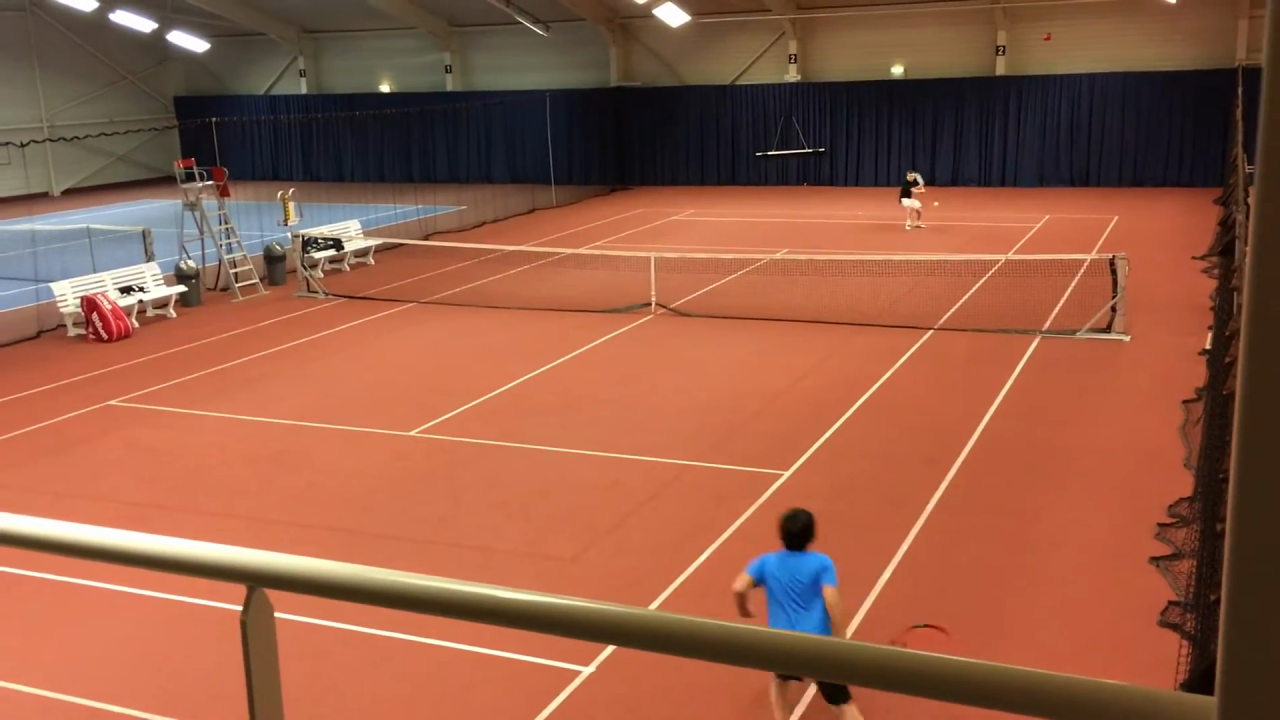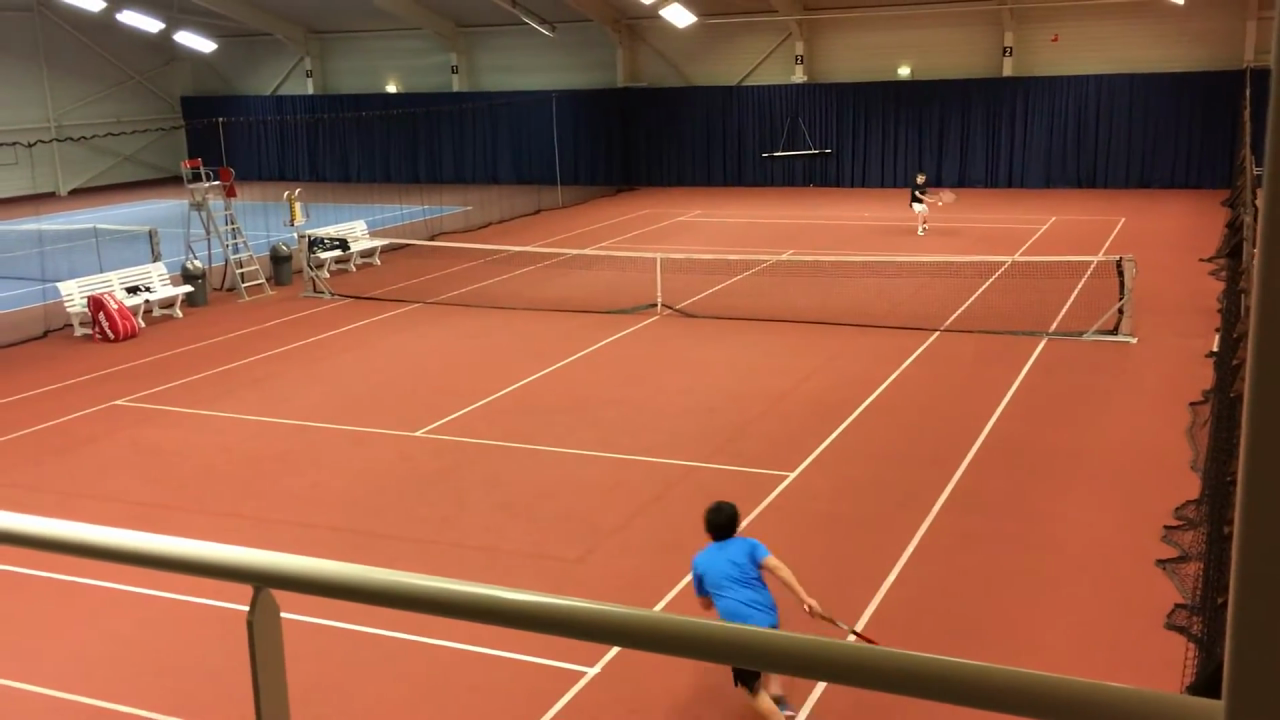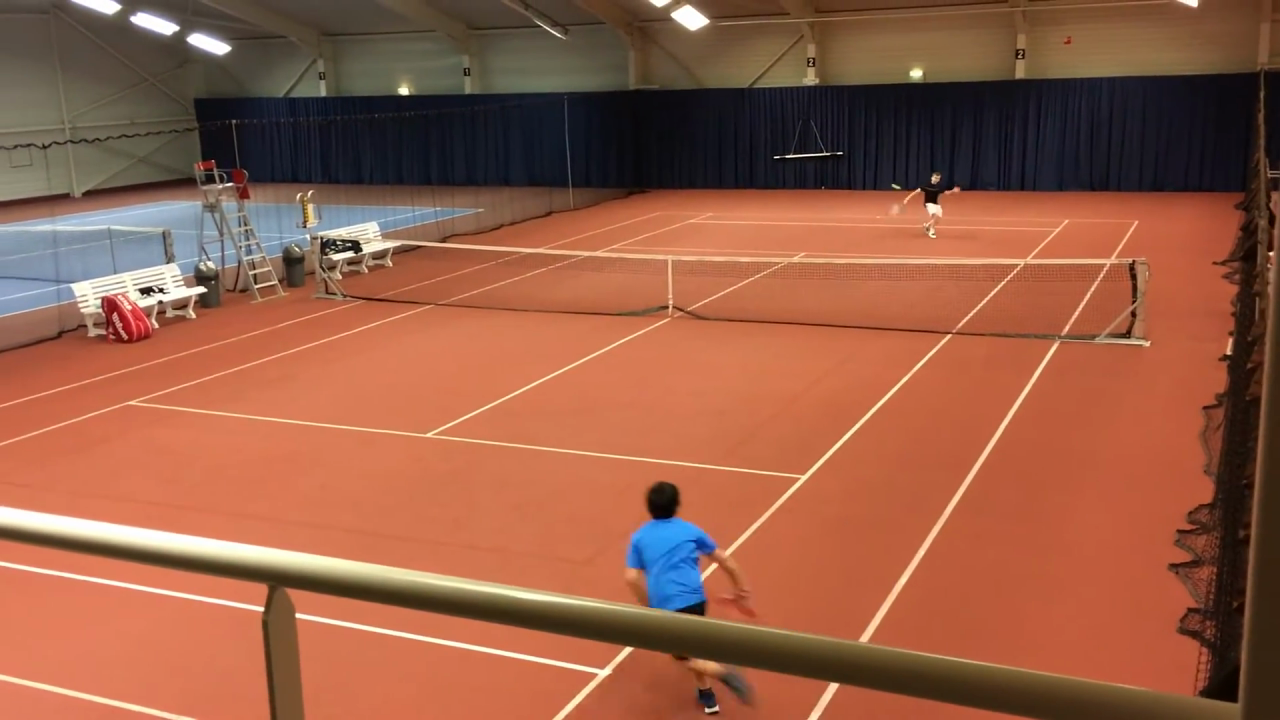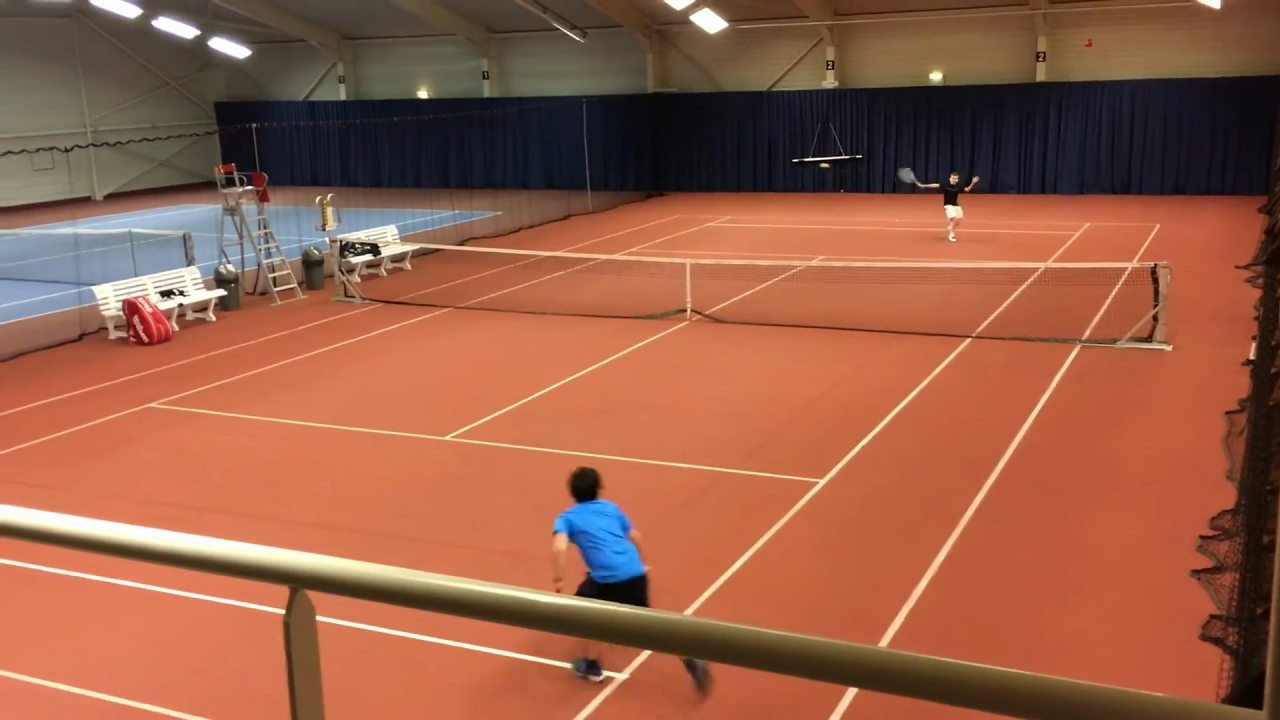
dt=0.2s
person 1, frame 1
left shoulder: (766, 562)
right shoulder: (821, 563)
left elbow: (738, 588)
right elbow: (832, 601)
left wrist: (743, 609)
left knee: (780, 681)
person 1, frame 2
left shoulder: (700, 561)
right shoulder: (750, 545)
left elbow: (705, 604)
right elbow: (777, 567)
right wrist: (805, 597)
right hip: (767, 619)
left knee: (753, 688)
right ankle: (778, 700)
person 1, frame 3
left shoulder: (639, 537)
right shoulder: (690, 530)
left elbow: (632, 578)
right elbow: (723, 560)
left wrist: (645, 601)
right wrist: (739, 585)
left hip: (664, 605)
right hip: (694, 598)
left knee: (686, 656)
left ankle: (724, 674)
right ankle: (707, 694)
person 1, frame 4
left shoulder: (566, 518)
right shoulder: (611, 508)
left elbow: (559, 547)
right elbow: (635, 537)
left wrist: (557, 578)
right wrist: (642, 564)
left hip: (607, 577)
right hip: (634, 572)
left ankle: (591, 665)
right ankle: (690, 660)
